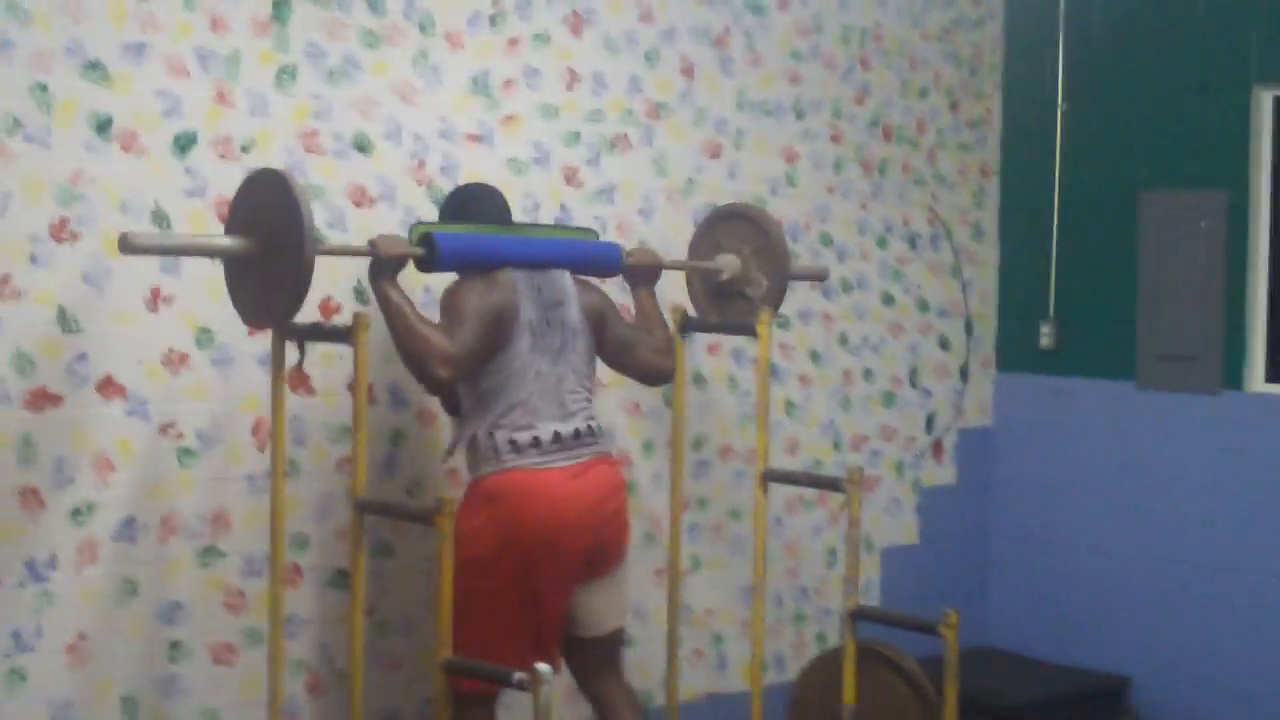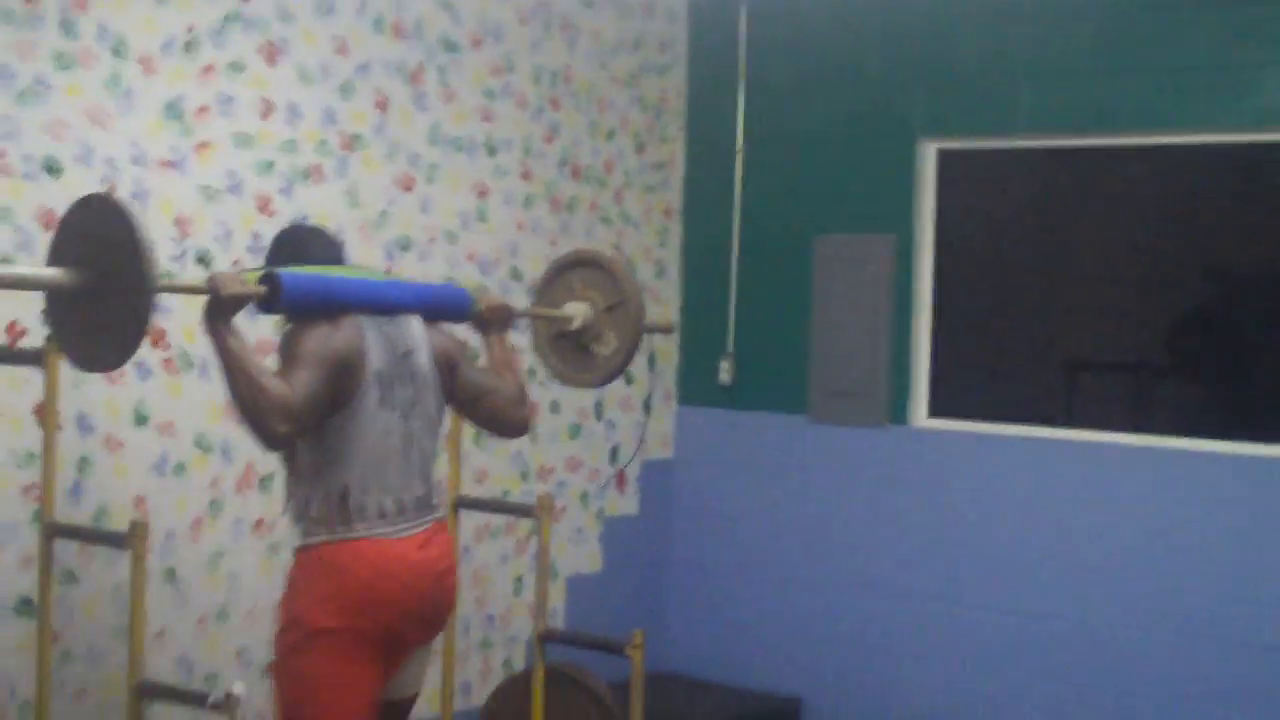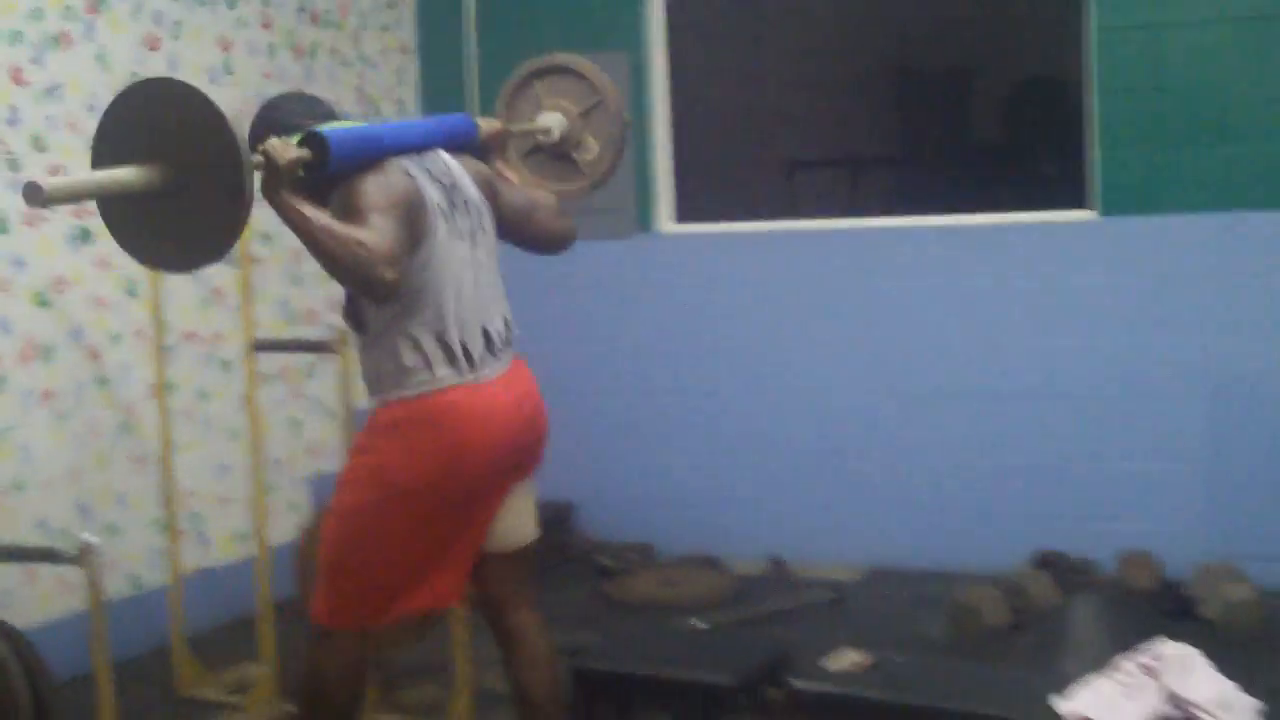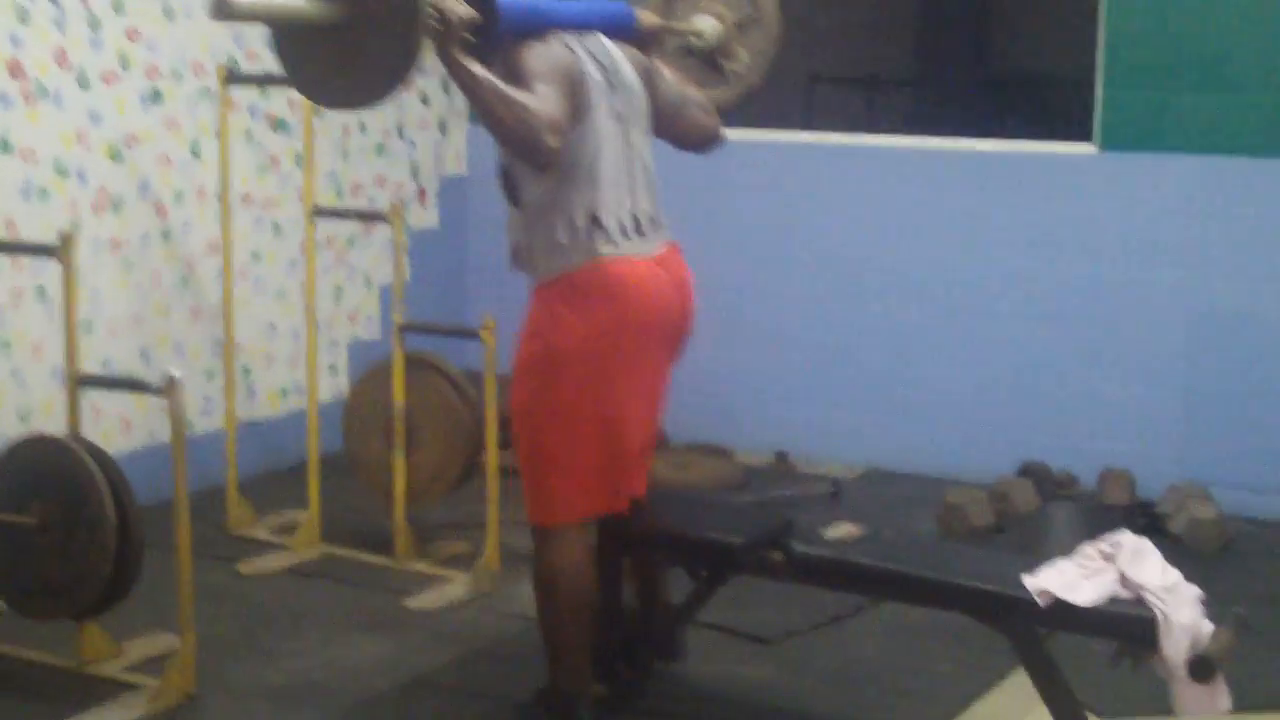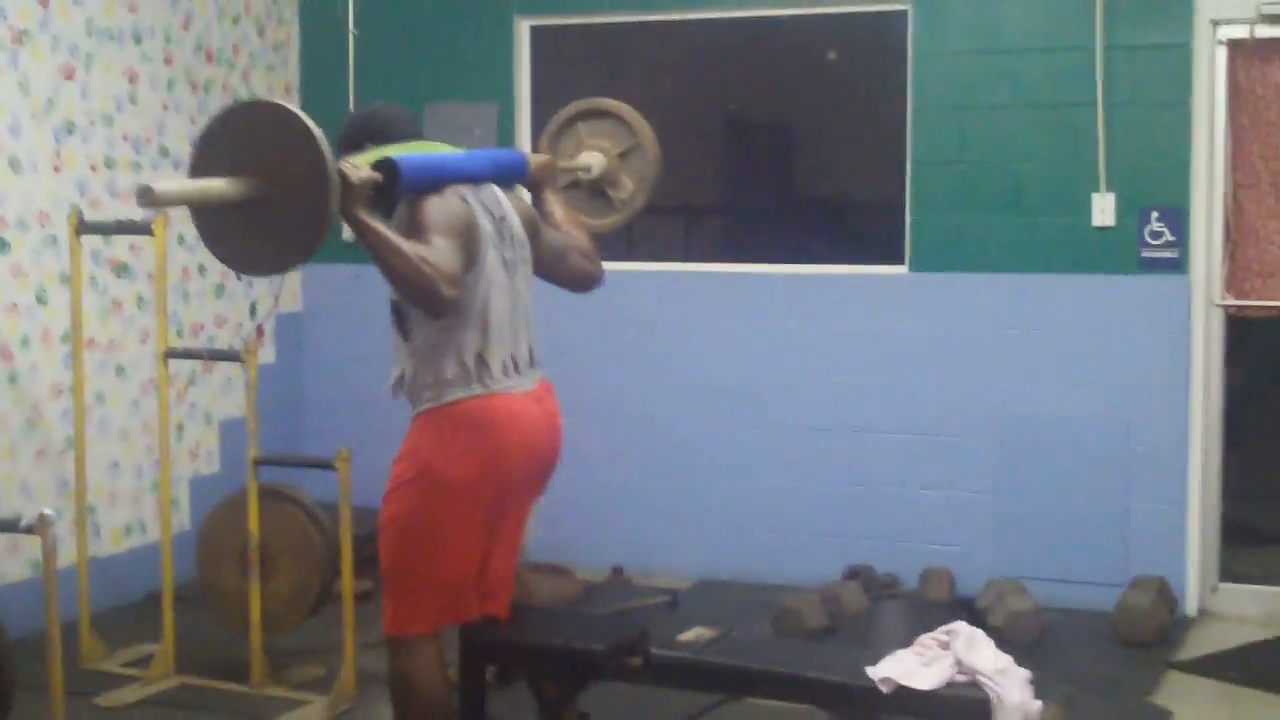
dt=1s
person 1, frame 1
left shoulder: (478, 291)
right shoulder: (580, 291)
left elbow: (443, 367)
right elbow: (659, 364)
left wrist: (386, 283)
right wrist: (642, 286)
left hip: (517, 498)
right hip: (598, 488)
right knee: (604, 675)
person 1, frame 2
left shoulder: (321, 338)
right shoulder: (426, 337)
left elbow: (277, 423)
right elbow: (512, 415)
left wrist: (221, 326)
right wrist: (494, 335)
left hip: (348, 566)
right hip: (429, 559)
person 1, frame 3
left shoulder: (370, 186)
right shoulder: (454, 165)
left elbow: (379, 271)
right elbow: (556, 230)
left wrist: (286, 199)
right wrist: (498, 158)
left hip: (434, 420)
right hip: (513, 399)
left knee: (341, 617)
right knee: (513, 603)
person 1, frame 4
left shoulder: (531, 59)
left elbow: (543, 140)
right elbow: (704, 129)
left wrist: (456, 59)
left hip: (593, 294)
right hip: (661, 278)
left knee: (562, 514)
right knee: (623, 473)
right ankle: (650, 621)
person 1, frame 5
left shoulder: (435, 210)
right shoulder: (501, 201)
left elbow: (438, 288)
right elbow: (586, 269)
right wrist: (547, 193)
left hip: (467, 426)
right hip: (531, 413)
left knee: (411, 629)
right knee: (495, 593)
